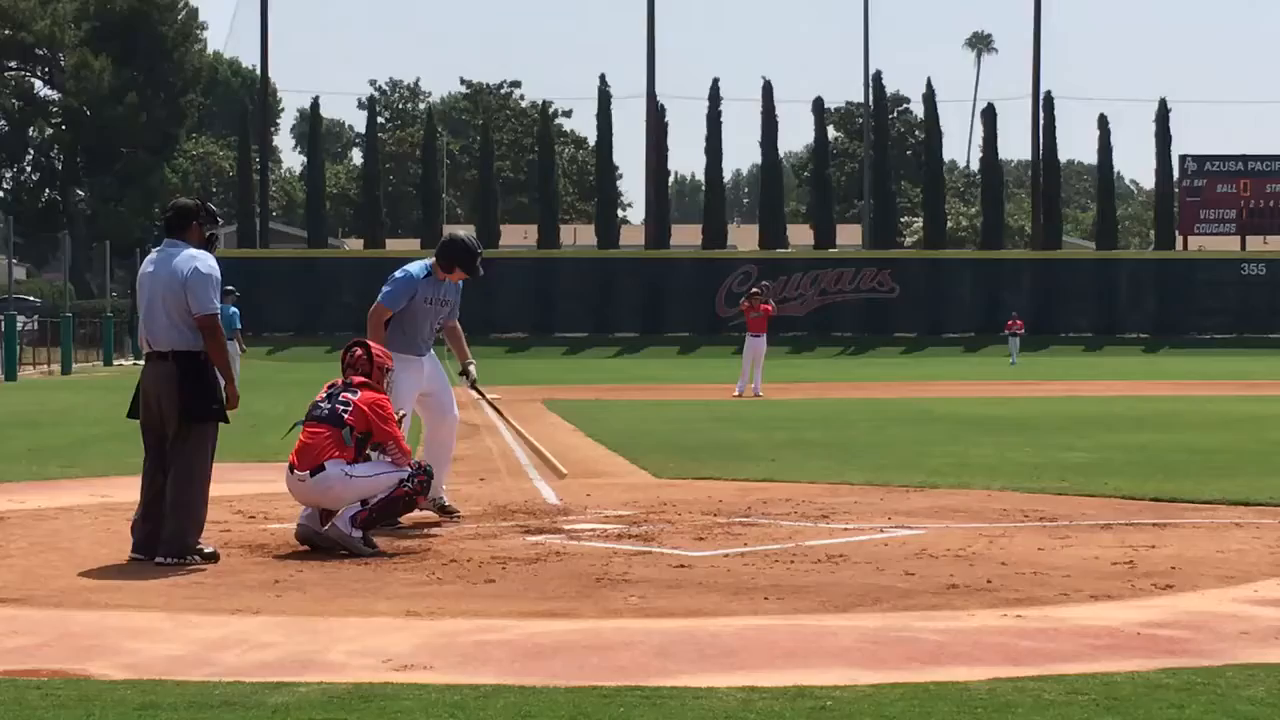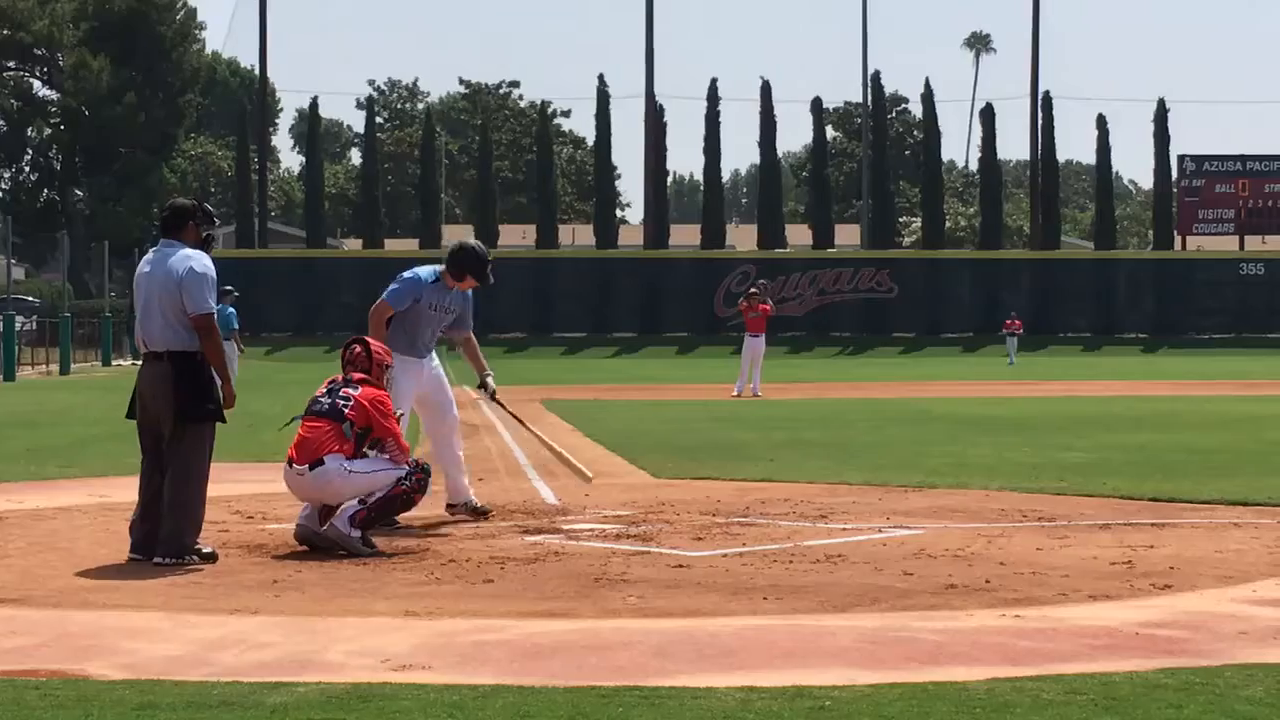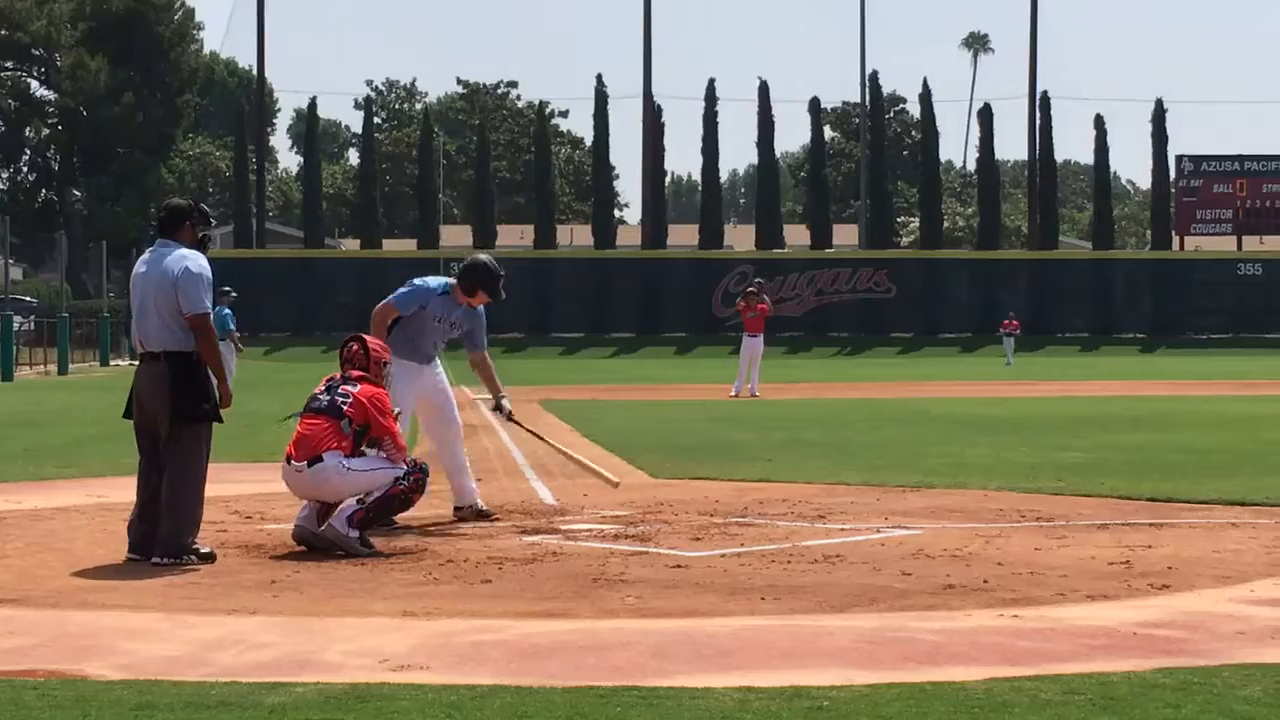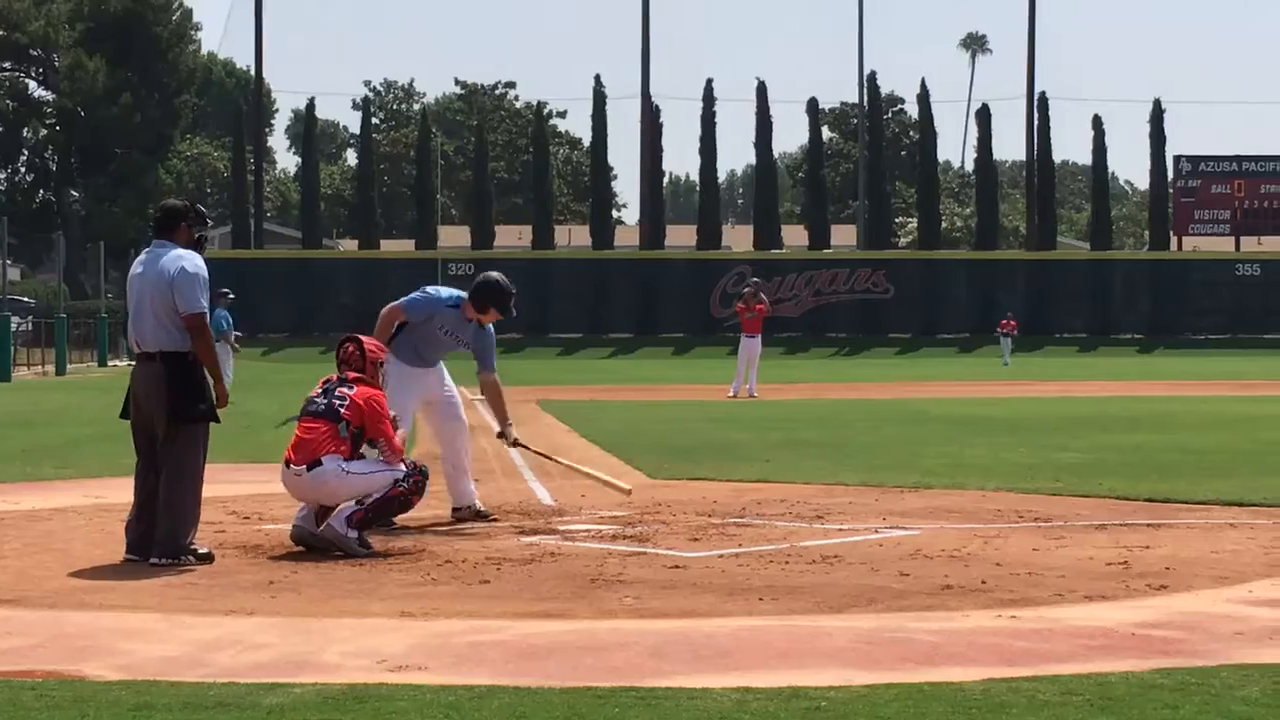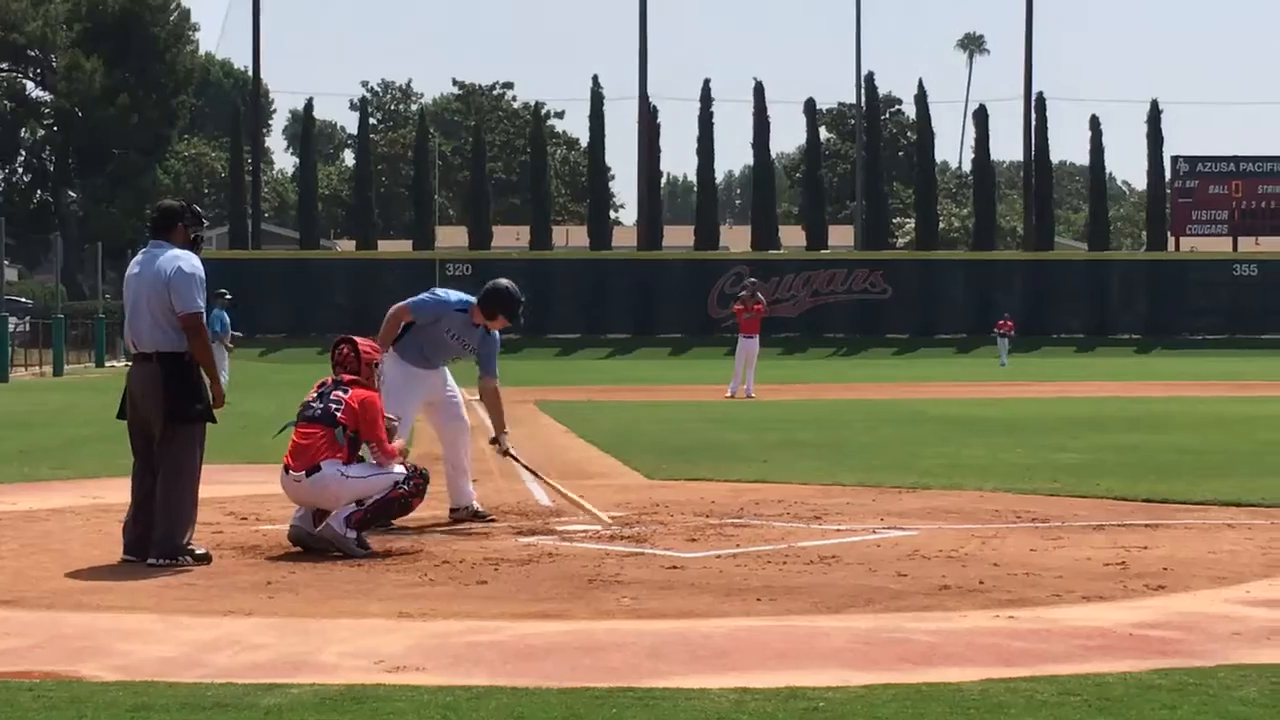
dt=0.1s
person 1, frame 1
left shoulder: (148, 264)
right shoulder: (199, 262)
left elbow: (152, 319)
right elbow: (209, 328)
right wrist: (229, 381)
left hip: (153, 370)
right hip: (188, 372)
left knee: (157, 460)
right knee: (190, 462)
left ankle: (146, 541)
right ankle: (178, 545)
person 1, frame 2
left shoulder: (145, 264)
right shoulder: (195, 262)
left elbow: (149, 319)
right elbow: (205, 327)
right wrist: (225, 381)
left hip: (150, 370)
right hip: (185, 372)
left knee: (154, 460)
right knee: (188, 462)
left ankle: (144, 541)
right ankle: (177, 545)
person 1, frame 3
left shoulder: (142, 264)
right shoulder: (191, 261)
left elbow: (147, 319)
right elbow: (201, 327)
right wrist: (221, 380)
left hip: (147, 370)
right hip: (181, 372)
left knee: (152, 461)
right knee: (185, 463)
left ankle: (143, 541)
right ankle: (175, 546)
person 1, frame 4
left shoulder: (139, 265)
right shoulder: (187, 262)
left elbow: (145, 319)
right elbow: (197, 327)
right wrist: (218, 381)
left hip: (144, 370)
right hip: (177, 372)
left knee: (149, 461)
right knee: (182, 463)
left ankle: (140, 542)
right ankle: (173, 546)
person 1, frame 5
left shoulder: (135, 265)
right shoulder: (184, 262)
left elbow: (140, 320)
right elbow: (194, 327)
right wrist: (214, 380)
left hip: (140, 371)
right hip: (174, 372)
left knee: (146, 461)
right knee: (179, 463)
left ankle: (138, 542)
right ankle: (171, 547)
person 2, frame 1
left shoulder: (454, 285)
right shoulder: (409, 278)
left elbow: (450, 326)
right elbow: (376, 318)
left wrist: (468, 361)
left hip: (426, 359)
right hip: (395, 361)
left knee: (446, 421)
left ankle: (433, 493)
person 2, frame 2
left shoulder: (463, 295)
right shoulder: (416, 281)
left elbow: (464, 337)
right elbow: (377, 314)
left wrist: (485, 373)
left hip: (426, 361)
right hip: (397, 361)
left knee: (447, 423)
left ankle: (459, 499)
person 2, frame 3
left shoulder: (474, 315)
right shoulder: (427, 290)
left elbow: (479, 358)
right elbow: (381, 313)
left wrist: (499, 397)
left hip: (428, 367)
right hip: (396, 364)
left knee: (449, 429)
left ankle: (466, 501)
person 2, frame 4
left shoulder: (483, 332)
right shoulder: (436, 300)
left elbow: (488, 380)
right elbow: (389, 315)
left wrist: (506, 424)
left hip: (433, 371)
right hip: (399, 367)
left knee: (457, 430)
left ankle: (465, 503)
person 2, frame 5
left shoulder: (489, 338)
right shoulder: (445, 303)
left elbow: (489, 386)
right elbow: (397, 313)
left wrist: (501, 433)
right wrist: (381, 354)
left hip: (435, 372)
right hip: (401, 367)
left knee: (457, 430)
left ankle: (463, 504)
person 3, frame 1
left shoulder: (331, 389)
right shoulder: (375, 399)
right elbow: (401, 457)
right wrist: (396, 431)
left hip: (296, 481)
right hip: (327, 481)
left knee: (360, 463)
right knee: (419, 476)
left ankle: (311, 522)
right ankle: (350, 525)
person 3, frame 2
left shoulder: (331, 385)
right shoulder: (375, 395)
right elbow: (399, 454)
left wrist: (378, 432)
right wrist: (394, 429)
left hip: (293, 475)
right hip: (324, 475)
left knee: (358, 460)
right knee: (416, 474)
left ankle: (311, 522)
right ankle: (349, 524)
person 3, frame 3
left shoulder: (329, 383)
right shoulder: (374, 393)
right elbow: (397, 453)
left wrist: (382, 425)
right wrist: (396, 431)
left hip: (291, 473)
right hip: (323, 472)
left knee: (352, 462)
right knee: (414, 474)
left ankle: (308, 523)
right ankle: (347, 525)
person 3, frame 4
left shoulder: (326, 384)
right shoulder: (371, 395)
right elbow: (392, 455)
left wrist: (381, 427)
right wrist: (399, 436)
left hip: (291, 476)
right hip: (322, 476)
left knee: (350, 464)
right knee: (414, 476)
left ankle: (307, 523)
right ankle: (346, 526)
person 3, frame 5
left shoulder: (322, 387)
right shoulder: (366, 396)
right elbow: (384, 457)
left wrist: (379, 427)
right wrist: (398, 448)
left hip: (290, 482)
right hip: (322, 482)
left knee: (352, 464)
right knee: (414, 480)
left ankle: (304, 523)
right ankle: (345, 525)
